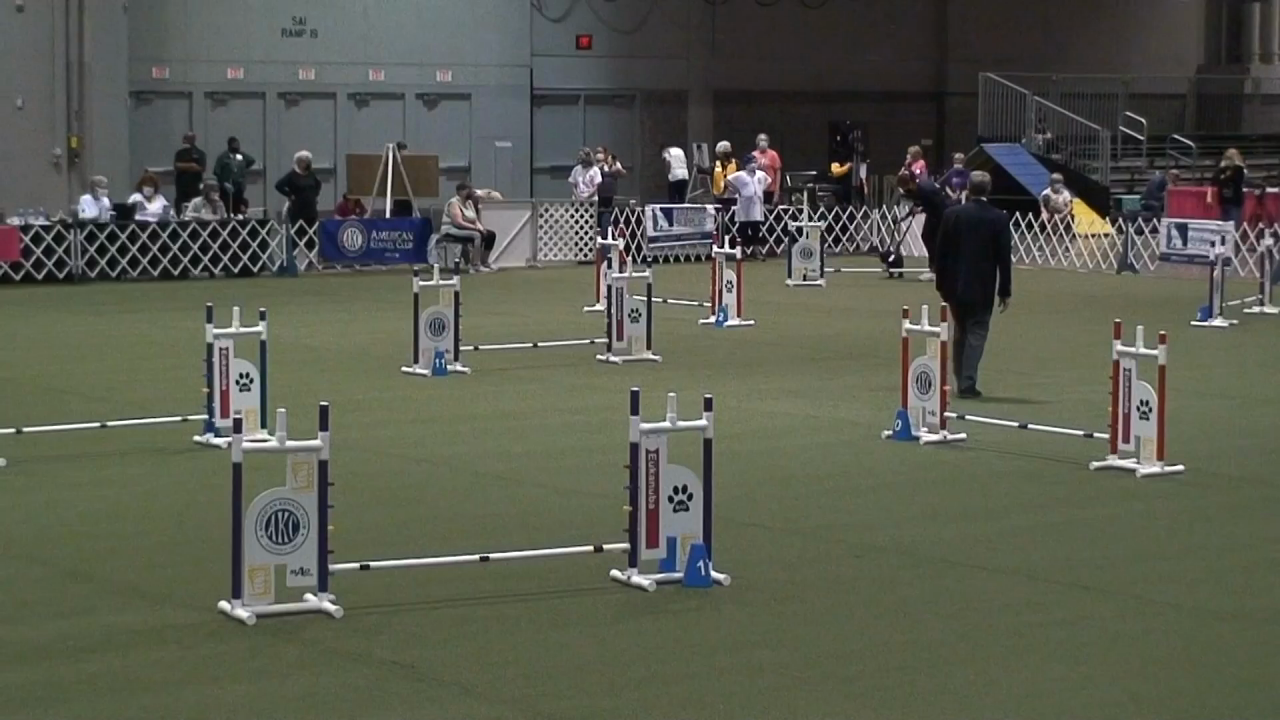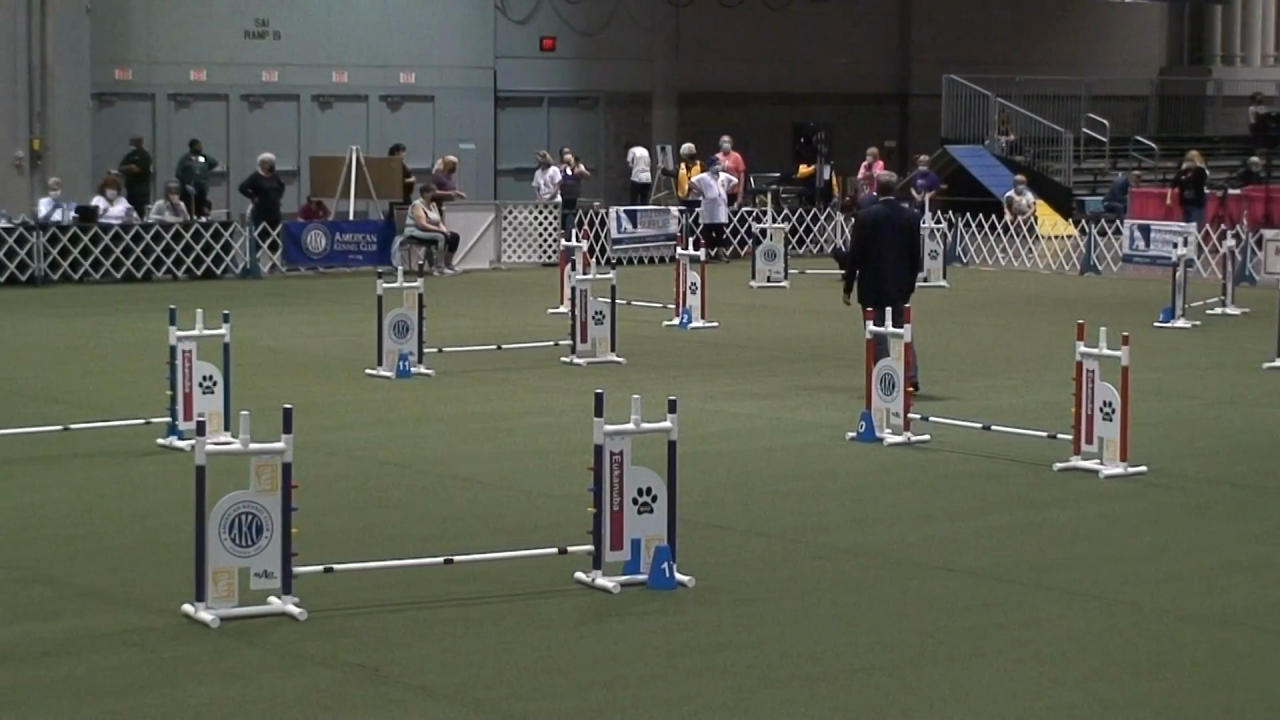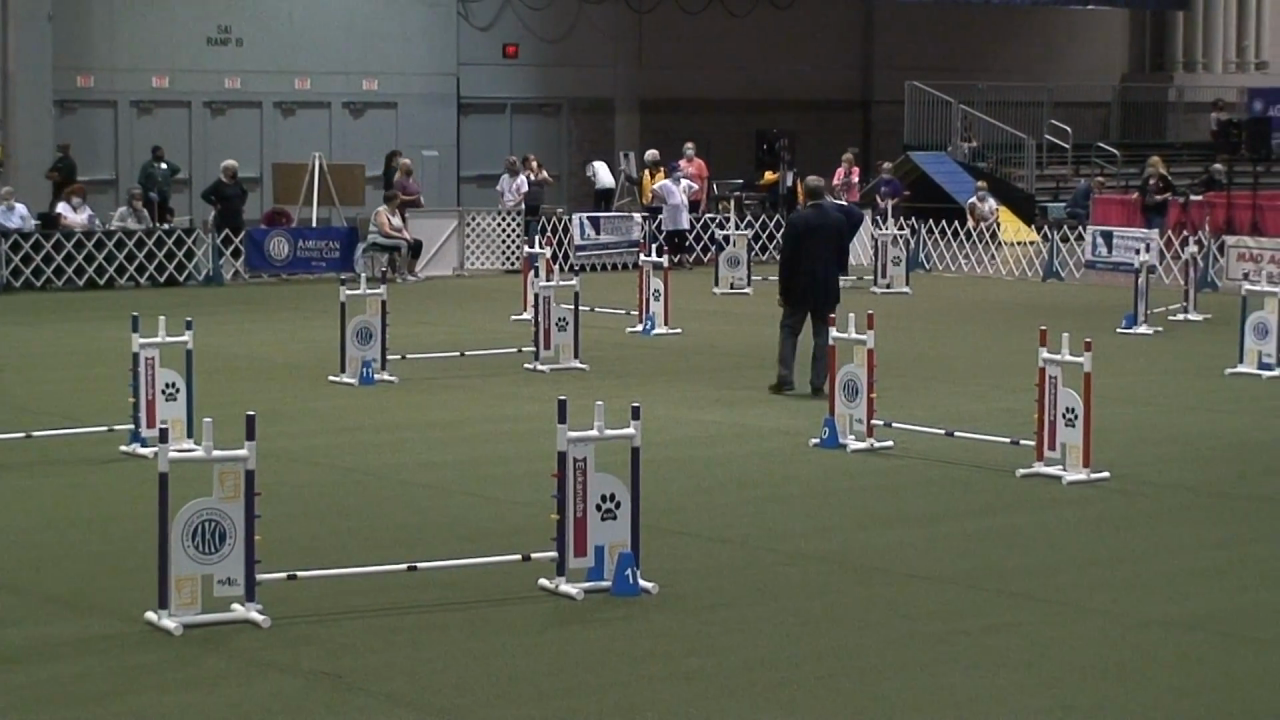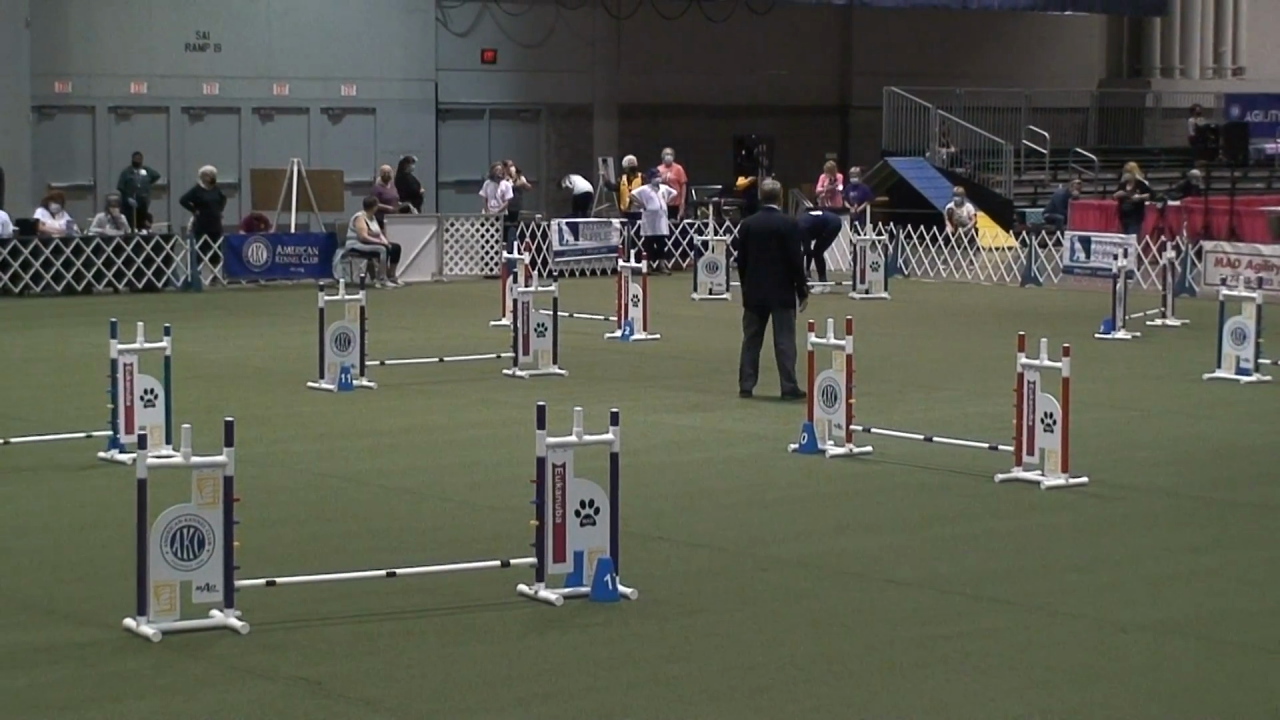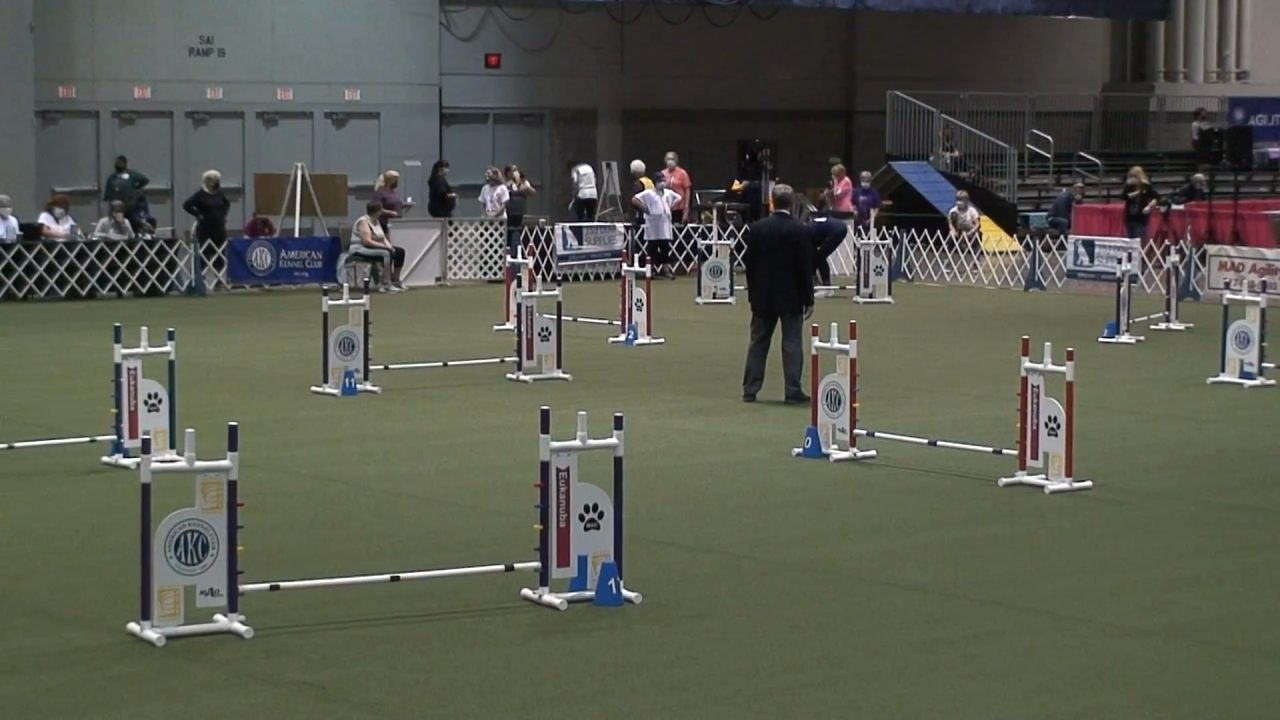
dt=1s
person 1, frame 1
left shoulder: (952, 214)
right shoulder: (999, 218)
left elbow: (941, 252)
right elbow: (1004, 257)
left wrist: (941, 284)
right wrist: (1005, 291)
left hip: (955, 285)
right hip: (982, 287)
left knee: (960, 331)
right knee: (976, 333)
left ankle: (959, 379)
right ankle: (967, 384)
person 1, frame 2
left shoulder: (865, 217)
right shoulder: (911, 217)
left elbow: (854, 256)
right elbow: (916, 256)
left wrist: (847, 288)
right wrist: (910, 285)
left hip: (872, 287)
right hip: (899, 288)
left knee: (878, 333)
right knee: (901, 330)
right ankle: (910, 374)
person 1, frame 3
left shoulder: (795, 220)
right shoulder: (839, 220)
left elbow: (786, 258)
right elbow: (844, 256)
left wrist: (783, 289)
left hip: (800, 288)
right hip: (828, 289)
left knee: (788, 332)
right knee: (823, 336)
left ankle: (785, 379)
right ankle: (818, 385)
person 1, frame 4
left shoulder: (747, 224)
right shoulder: (789, 224)
left elbow: (740, 259)
right elbow: (796, 261)
left wrist: (747, 286)
right wrist: (802, 292)
left hip: (754, 291)
right hip: (782, 291)
left knee: (751, 339)
right knee: (784, 340)
left ankle: (746, 386)
right ankle: (788, 387)
person 1, frame 5
left shoulder: (757, 228)
right shoulder: (800, 230)
left elbow: (749, 263)
right elbow: (805, 268)
left wrist: (753, 293)
right wrist: (808, 299)
left hip: (762, 296)
right hip: (790, 296)
left knee: (758, 342)
right knee: (791, 344)
left ankle: (750, 389)
right ankle: (793, 391)
